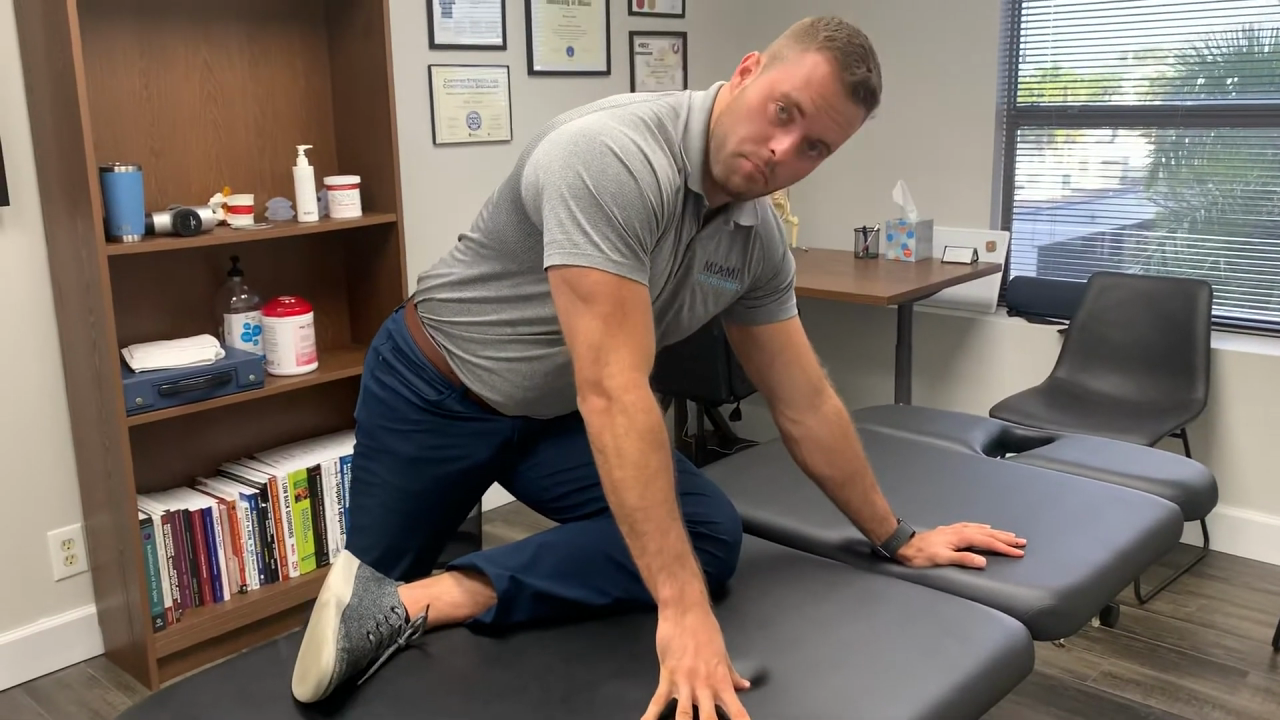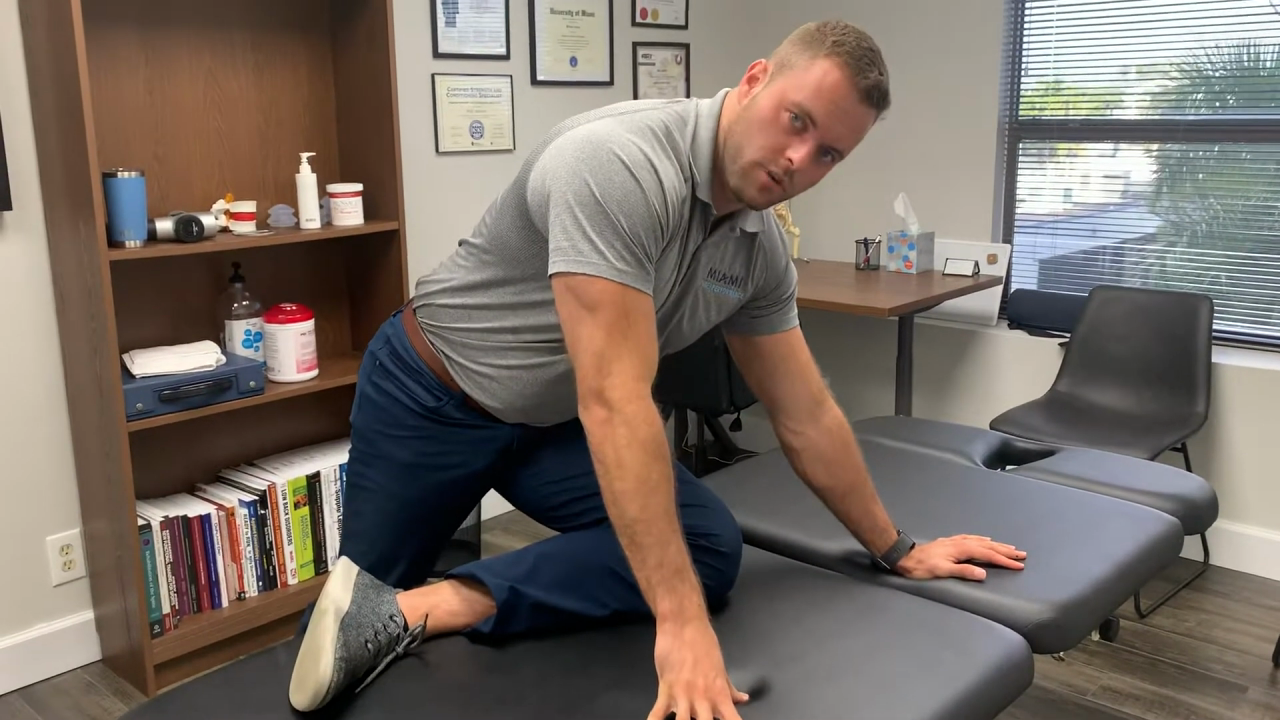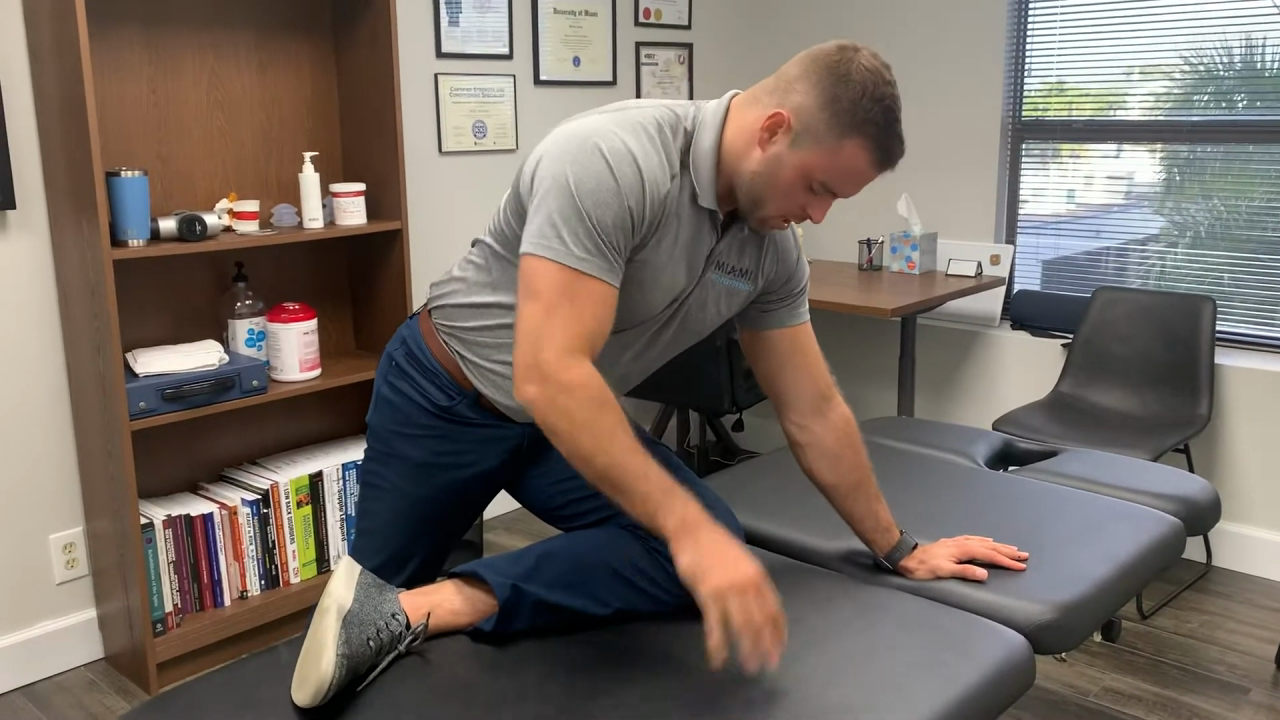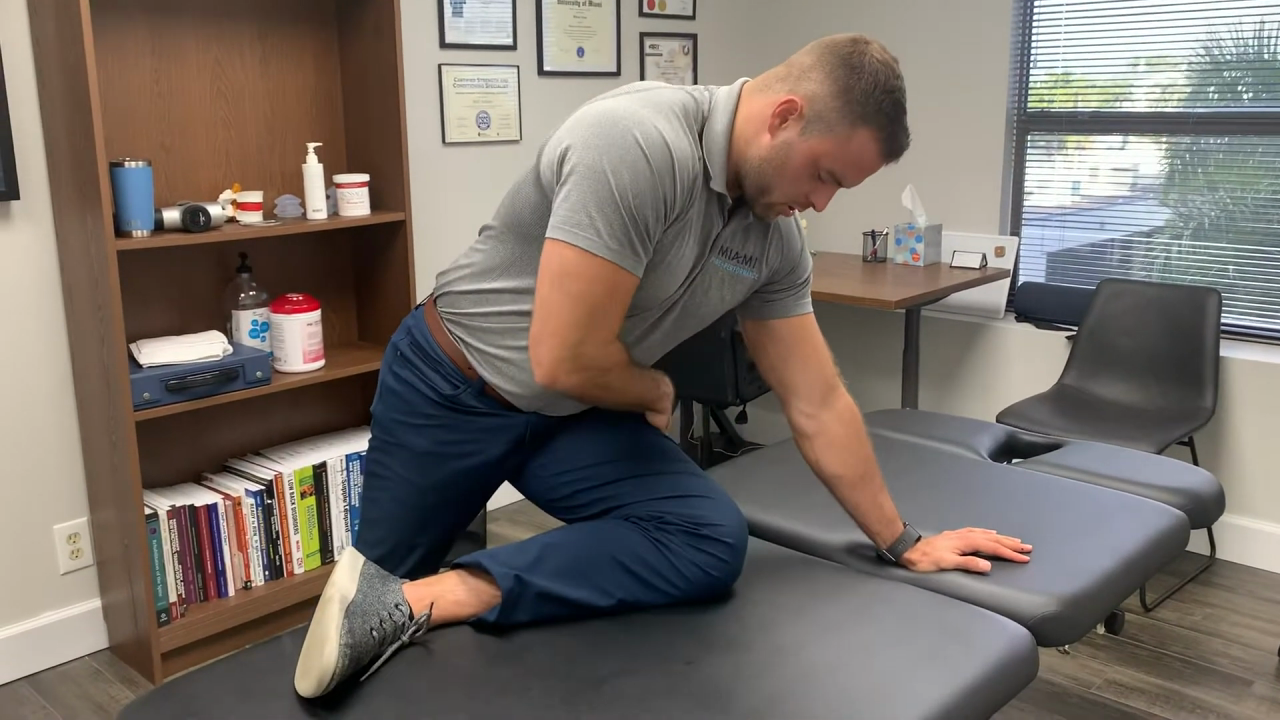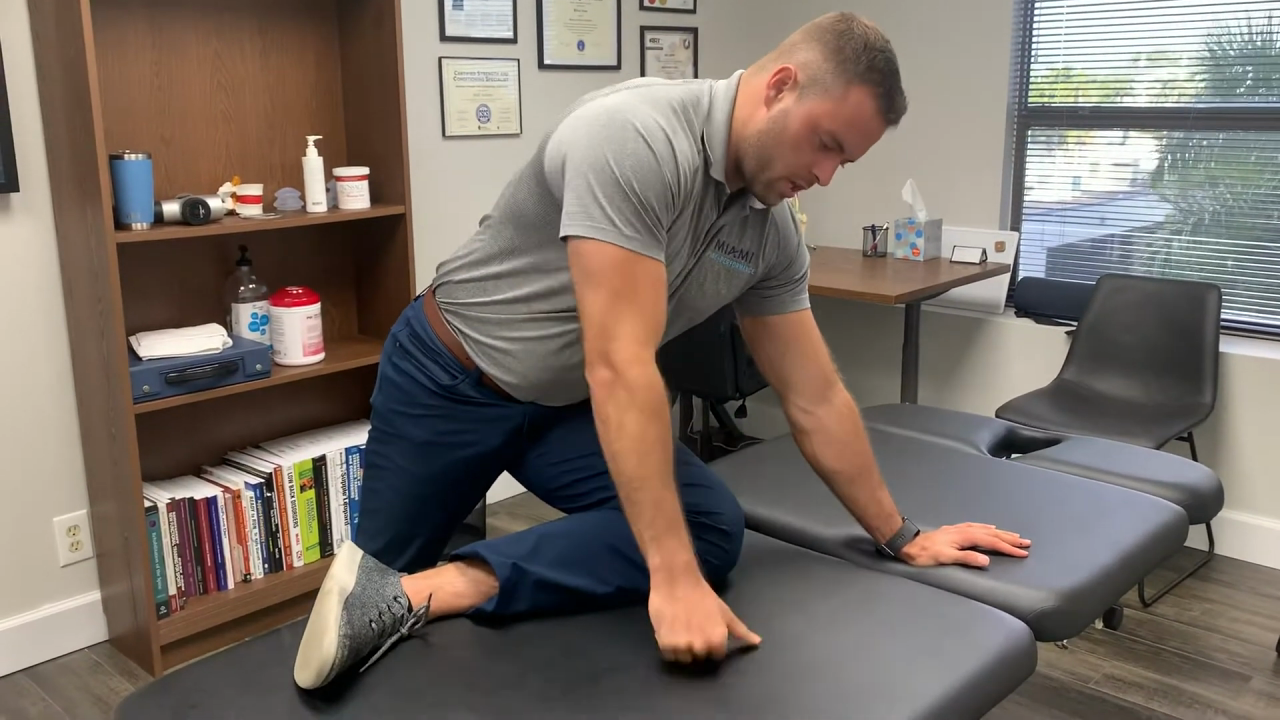
dt=0.5s
person 1, frame 1
left shoulder: (757, 241)
right shoulder: (611, 155)
left elbow: (805, 406)
right elbow: (614, 393)
left wrist: (898, 538)
right wrist: (683, 608)
left hip: (552, 415)
right hip: (435, 389)
left knee: (708, 535)
right knee: (372, 593)
left ankle: (421, 606)
person 1, frame 2
left shoulder: (760, 250)
right shoulder: (618, 162)
left elbow: (805, 417)
right elbow: (615, 403)
left wrist: (898, 551)
right wrist: (682, 622)
left hip: (551, 420)
right hip: (431, 395)
left knee: (709, 548)
right knee: (345, 628)
left ankle: (417, 612)
person 1, frame 3
left shoulder: (771, 248)
right shoulder: (612, 158)
left elbow: (814, 414)
right elbow: (548, 376)
left wrist: (899, 550)
right wrist: (690, 531)
left hip: (575, 415)
right hip: (448, 396)
left knee: (716, 551)
left ankle: (420, 611)
person 1, frame 4
left shoulder: (774, 239)
right shoulder: (635, 140)
left elbow: (817, 406)
right elbow: (565, 360)
left wrist: (903, 543)
right wrist: (655, 390)
left hip: (573, 412)
right hip: (452, 387)
left knee: (711, 541)
right knee: (382, 584)
left ankle: (422, 603)
person 1, frame 5
left shoulder: (771, 232)
right shoulder: (634, 135)
left elbow: (815, 401)
right elbow: (620, 369)
left wrist: (902, 537)
right wrist: (674, 577)
left hip: (565, 403)
right hip: (450, 376)
left knee: (710, 530)
right knee: (382, 574)
left ankle: (427, 595)
